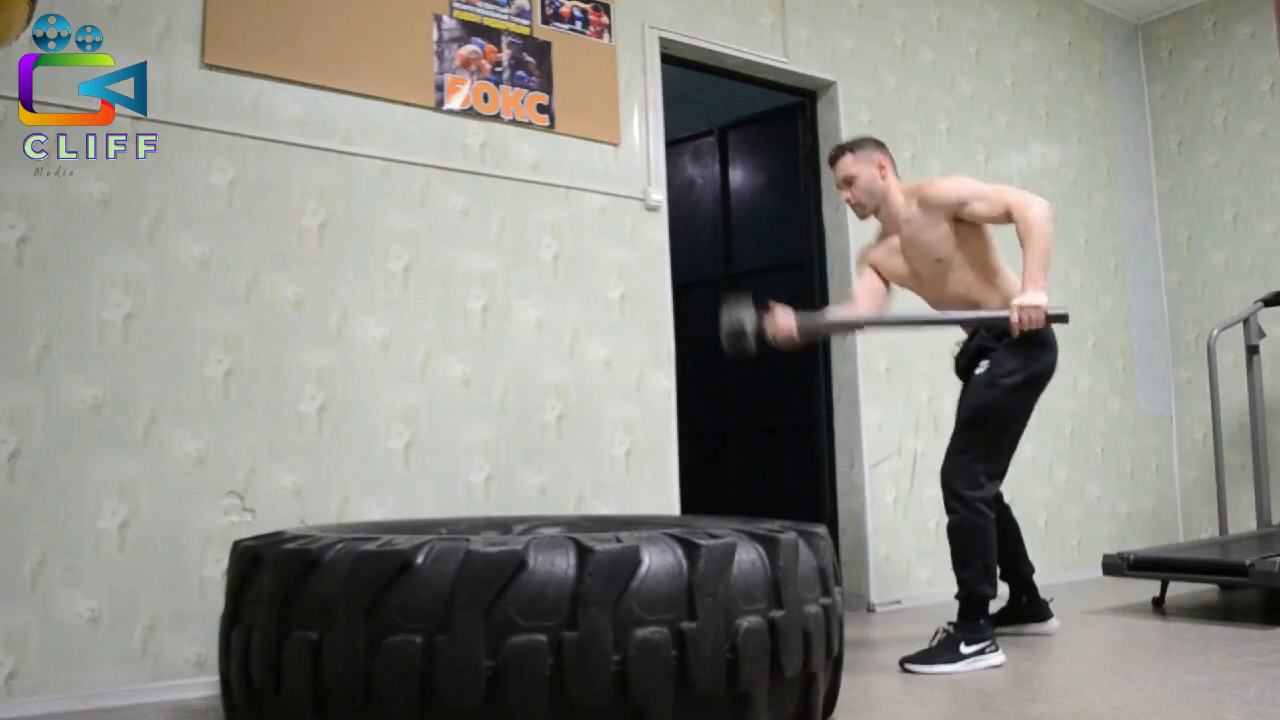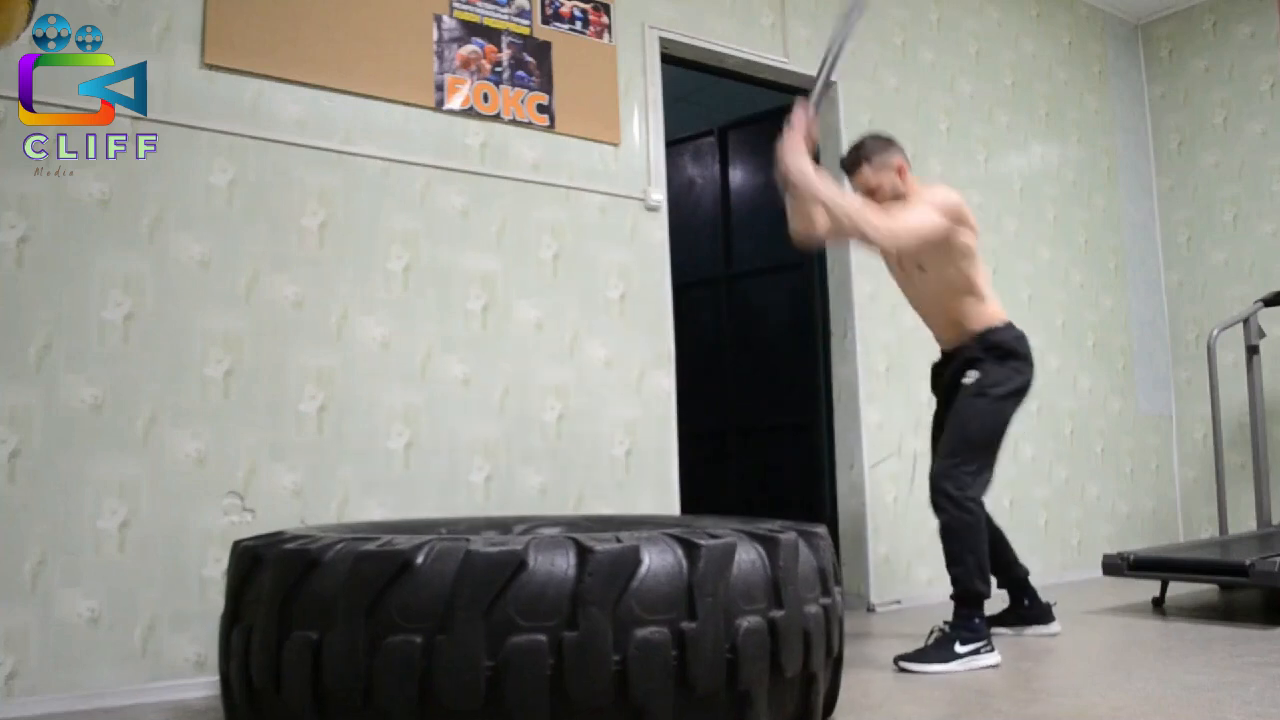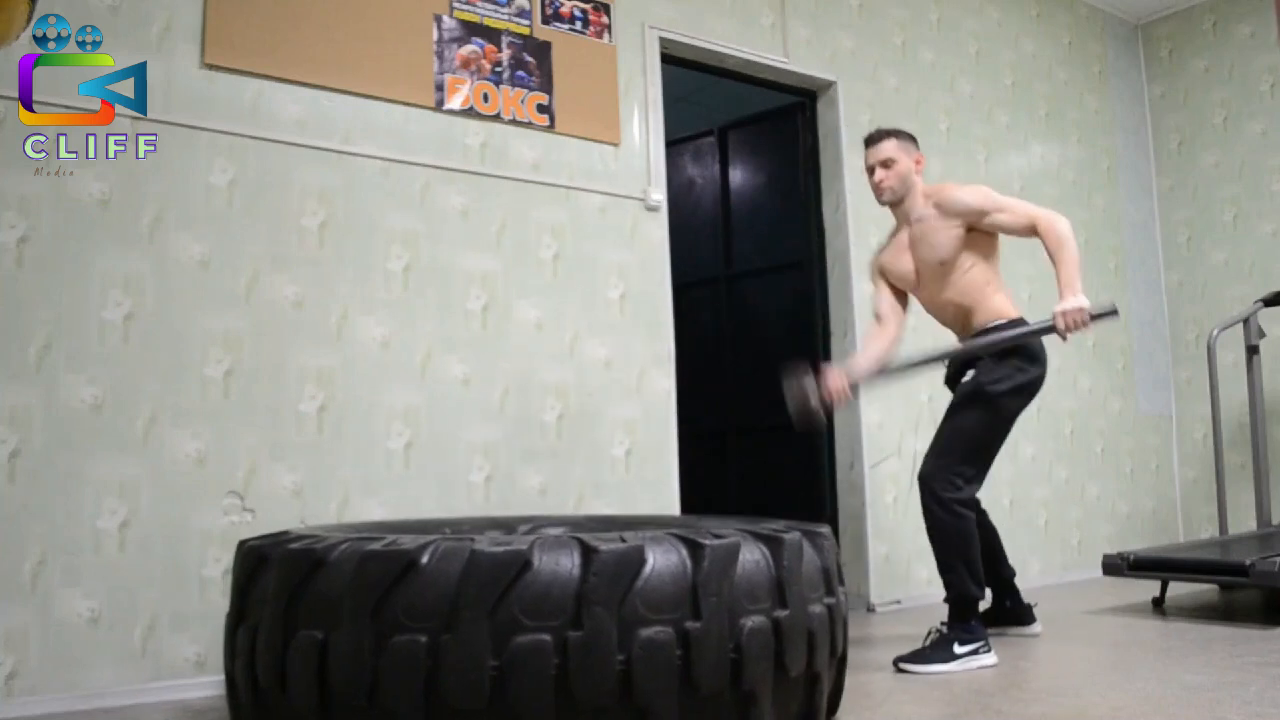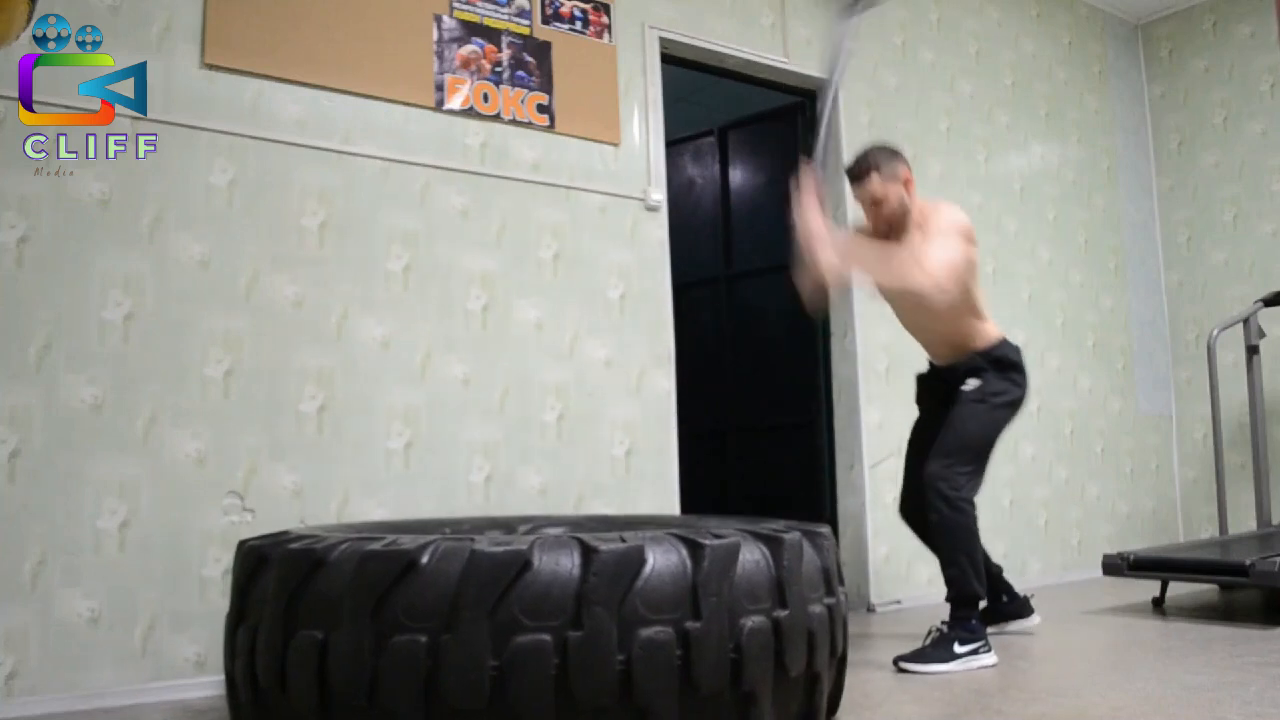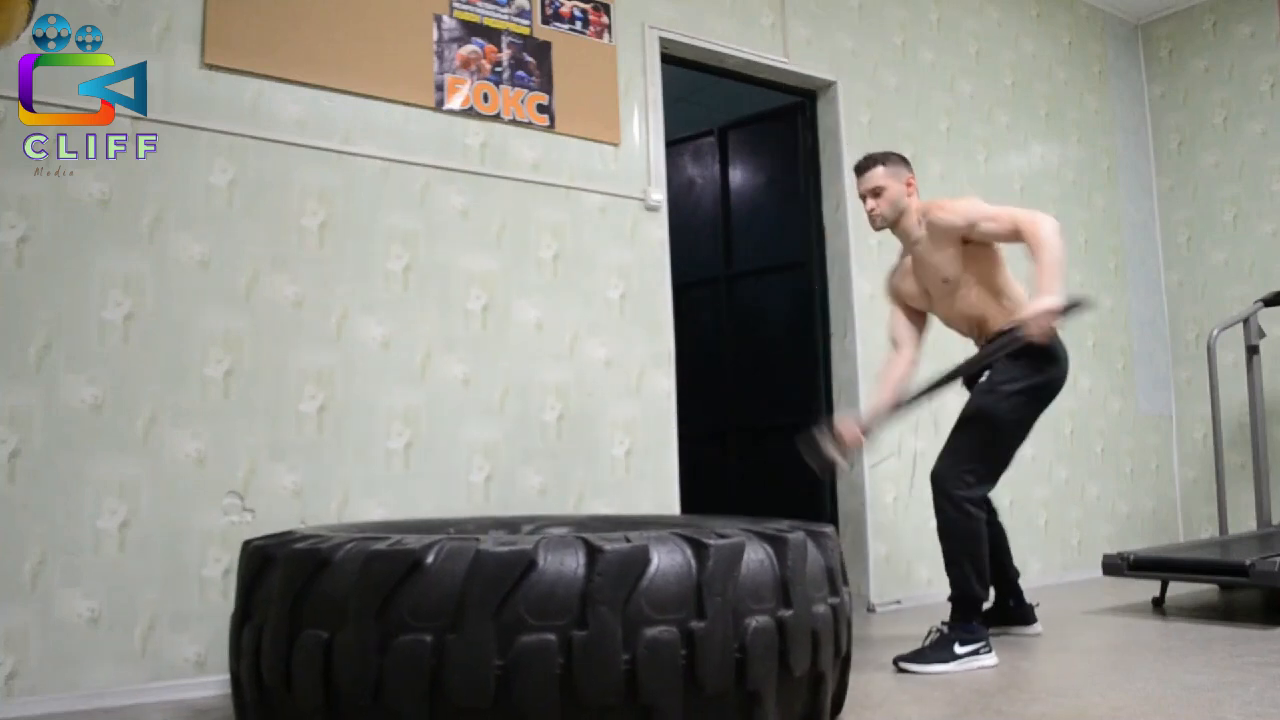
dt=1s
person 1, frame 1
left shoulder: (939, 197)
right shoulder: (876, 257)
left elbow: (1031, 207)
right elbow: (859, 313)
left wrist: (1034, 288)
right wrist: (799, 327)
left hip: (1017, 342)
right hip: (983, 349)
left knee: (964, 480)
right knee: (975, 483)
left ankle: (973, 633)
right ankle: (1027, 602)
person 1, frame 2
left shoulder: (940, 204)
right shoulder: (887, 212)
left elbow: (881, 232)
right elbow: (808, 231)
left wrist: (807, 170)
right wrist: (795, 173)
left hip: (995, 356)
right hip: (960, 364)
left knee: (953, 485)
right knee: (959, 490)
left ankle: (970, 633)
right ankle: (1028, 605)
person 1, frame 3
left shoulder: (956, 203)
right shoulder: (887, 259)
left elbow: (1051, 222)
right elbow: (886, 332)
left wrist: (1071, 292)
right wrist: (848, 374)
left hip: (1010, 354)
right hip: (979, 363)
left knee: (940, 482)
right knee: (952, 487)
left ankle: (968, 634)
right ankle: (1010, 606)
person 1, frame 4
left shoulder: (944, 222)
right shoulder: (867, 240)
left elbow: (934, 285)
right elbow: (813, 292)
left wrist: (845, 258)
right wrist: (813, 227)
left hip: (991, 371)
right hip: (942, 378)
left knee: (946, 483)
right knee: (916, 504)
left ankle: (968, 633)
right ankle: (1007, 602)
person 1, frame 5
left shoulder: (949, 217)
right shoulder: (899, 279)
left elbow: (1038, 224)
right elbow: (903, 355)
left wrist: (1047, 294)
right wrist: (866, 419)
left hip: (1029, 355)
right hip: (1002, 363)
left knee: (954, 481)
right knee: (964, 488)
left ankle: (968, 634)
right ankle: (1012, 605)
